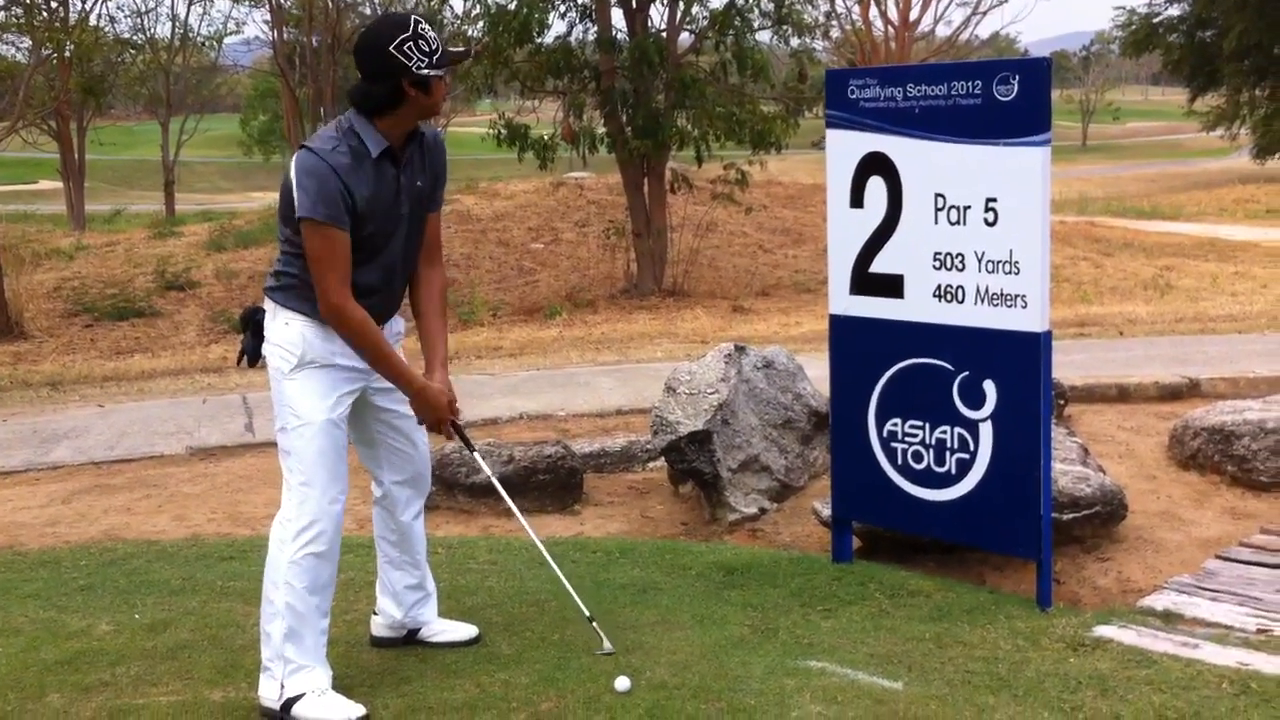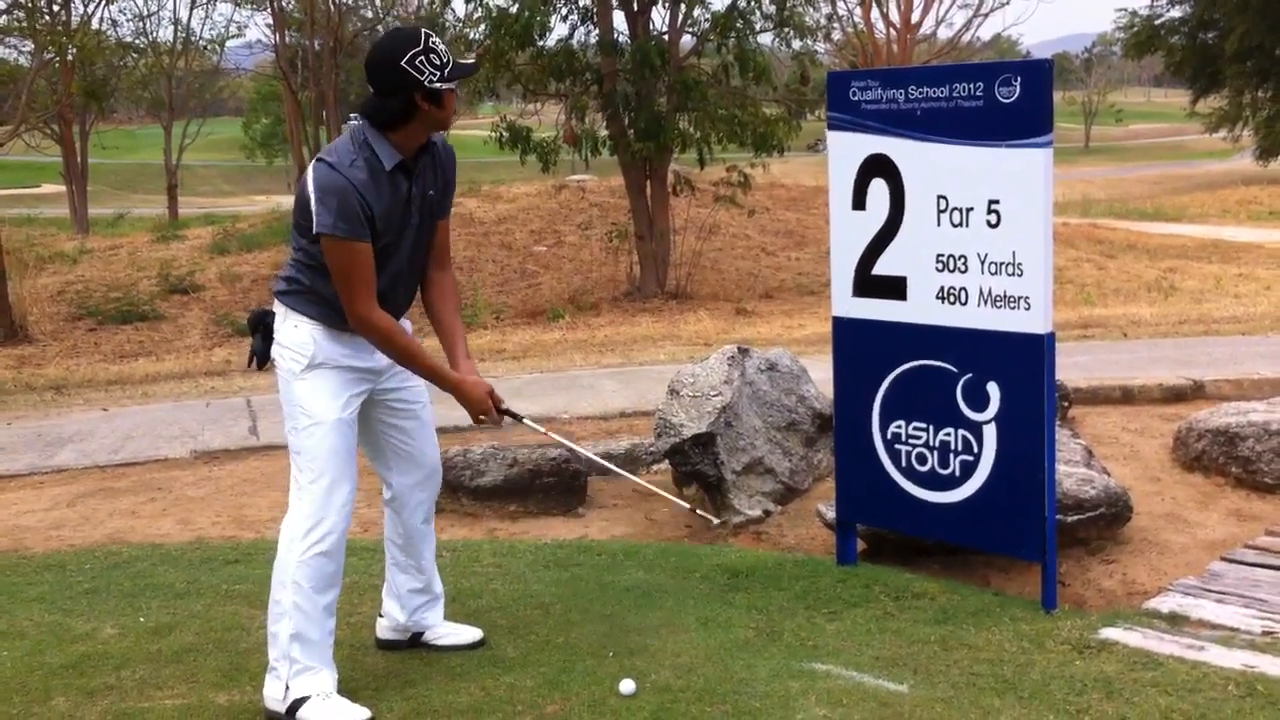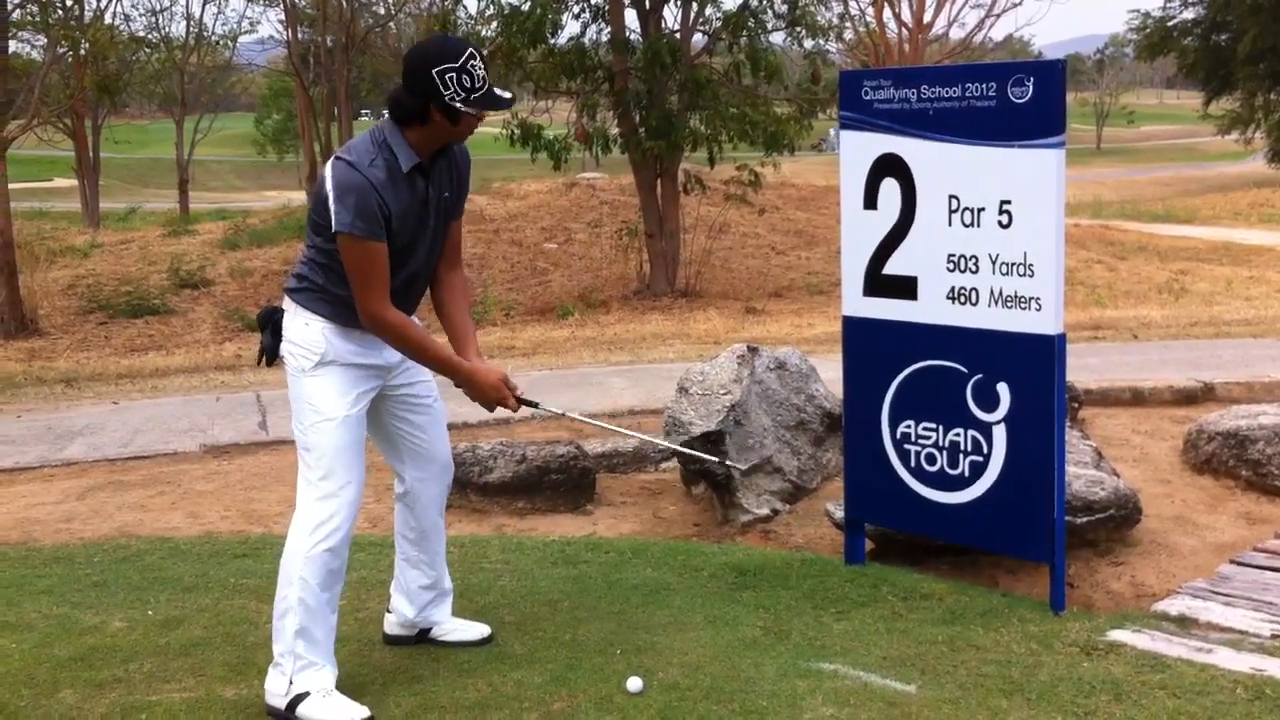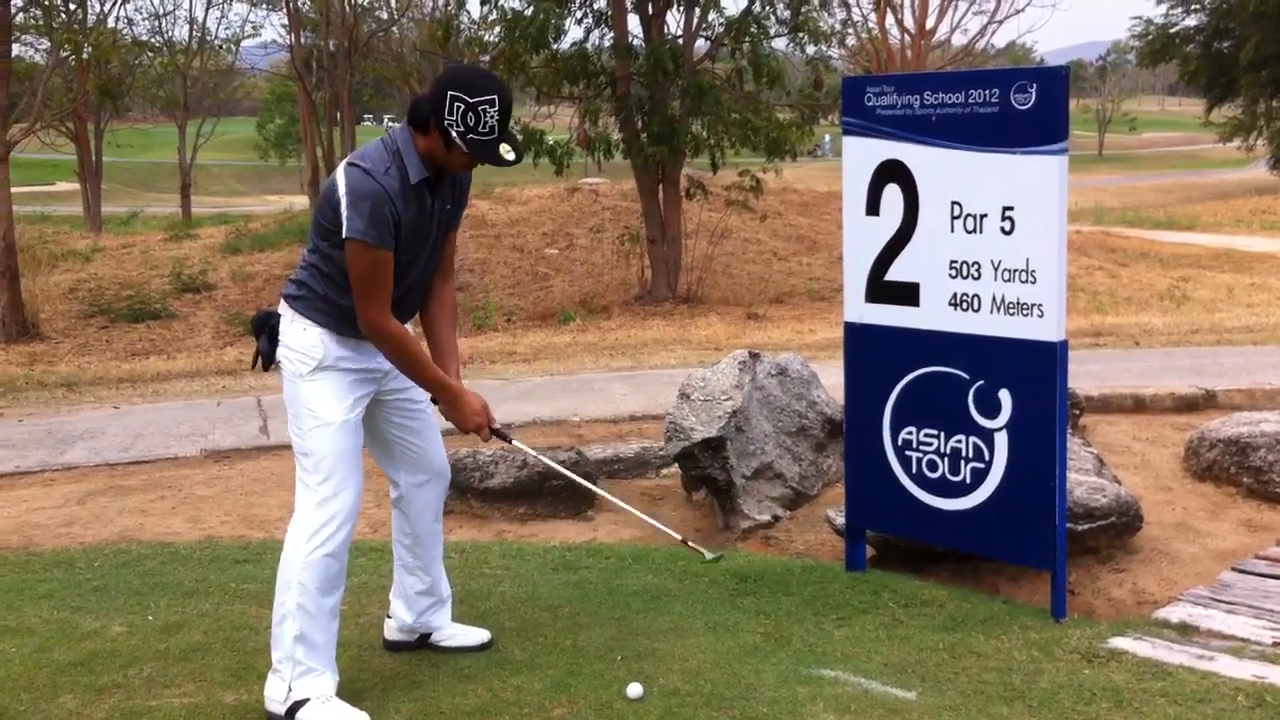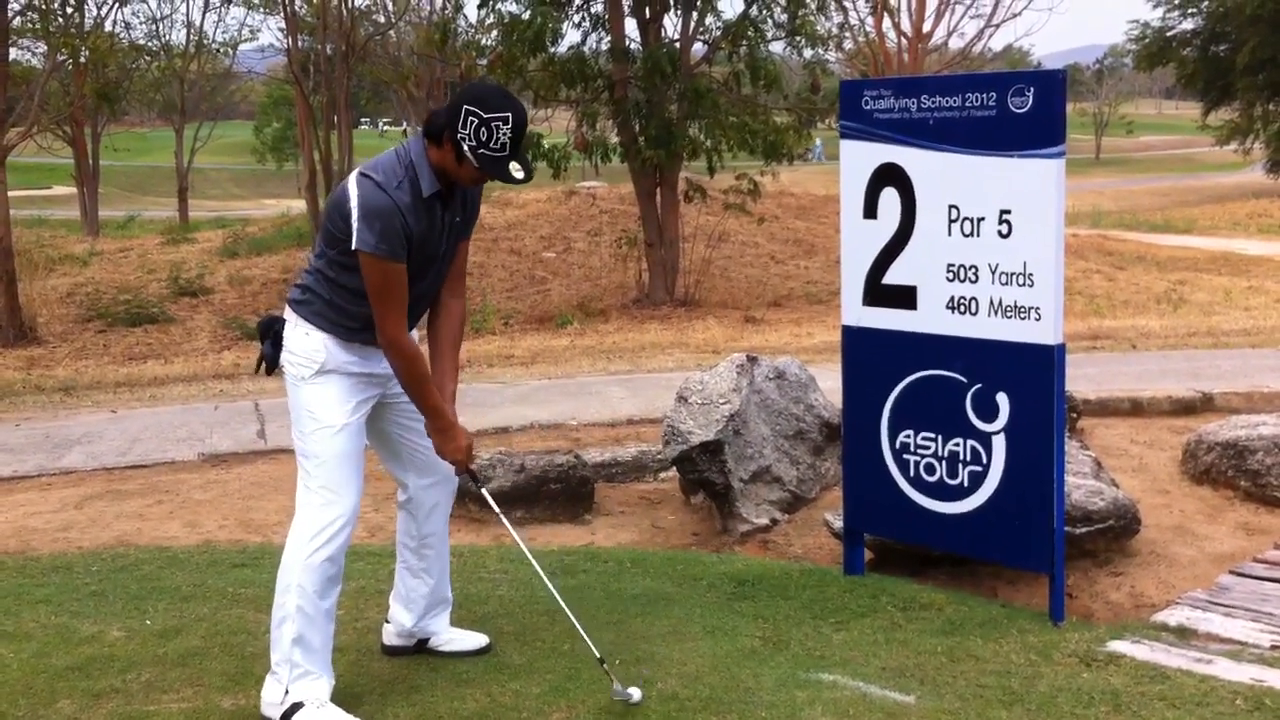
dt=0.3s
person 1, frame 1
left shoulder: (427, 150)
right shoulder: (324, 164)
left elbow: (427, 263)
right elbow: (335, 302)
left wrist: (436, 370)
right wrist: (414, 388)
left hip: (378, 331)
right hip: (311, 339)
left knee: (406, 475)
right knee: (315, 505)
left ankle: (404, 613)
person 1, frame 2
left shoulder: (438, 159)
right shoulder: (339, 177)
left elbow: (436, 269)
right elbow: (361, 311)
left wrist: (462, 362)
right wrist: (452, 386)
left hip: (385, 336)
right hip: (319, 342)
left knee: (417, 476)
right knee: (323, 506)
left ankle: (409, 617)
person 1, frame 3
left shoulder: (452, 161)
right shoulder: (356, 175)
left elbow: (447, 269)
right elbow: (375, 309)
left wrist: (473, 358)
right wrist: (467, 376)
left hip: (394, 339)
right hip: (328, 340)
left knee: (429, 471)
right knee: (333, 500)
left ankle: (418, 612)
person 1, frame 4
left shoulder: (452, 175)
right shoulder: (369, 183)
left elbow: (439, 283)
right elbow: (375, 319)
left wrist: (453, 379)
right wrist: (451, 394)
left hip: (385, 344)
right hip: (324, 346)
left knee: (425, 476)
right knee: (331, 506)
left ankle: (417, 618)
person 1, frame 5
left shoulder: (463, 187)
right shoulder: (379, 194)
left elbow: (449, 295)
right elbow: (393, 331)
left wrist: (446, 404)
right wrist: (441, 423)
left hip: (388, 351)
right hip: (326, 352)
left knee: (432, 478)
right knee: (331, 508)
left ankle: (416, 622)
